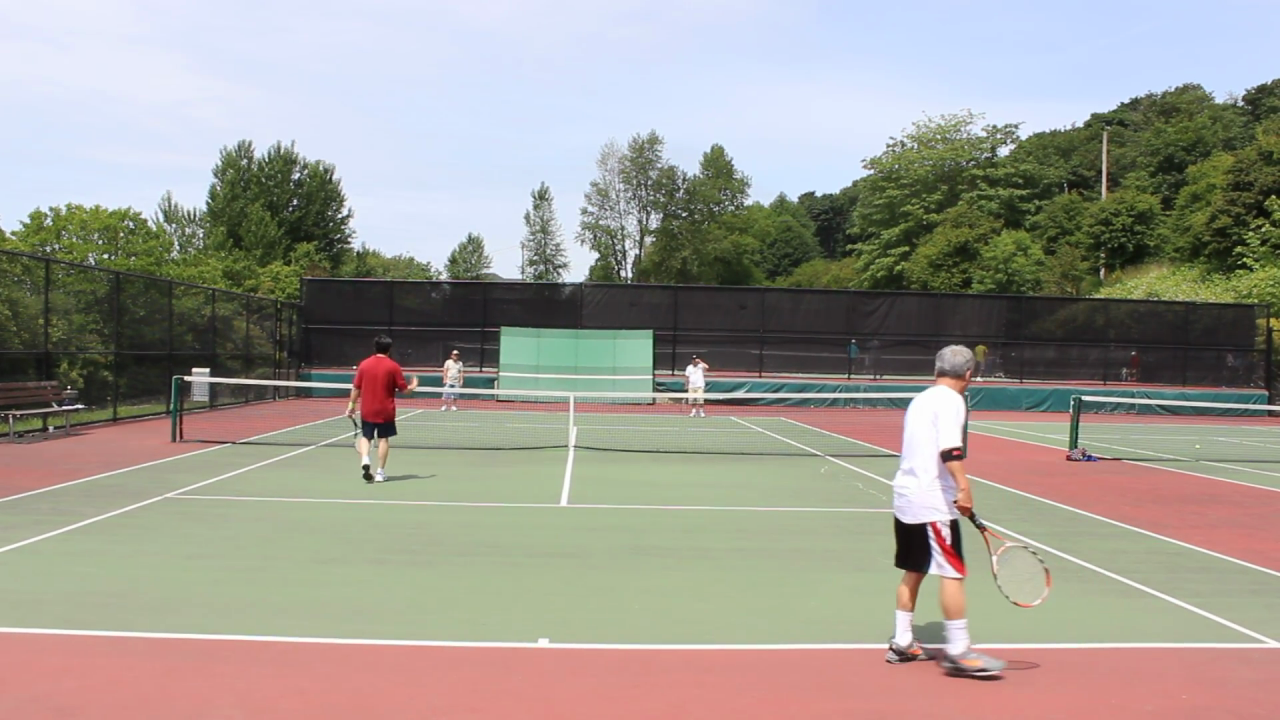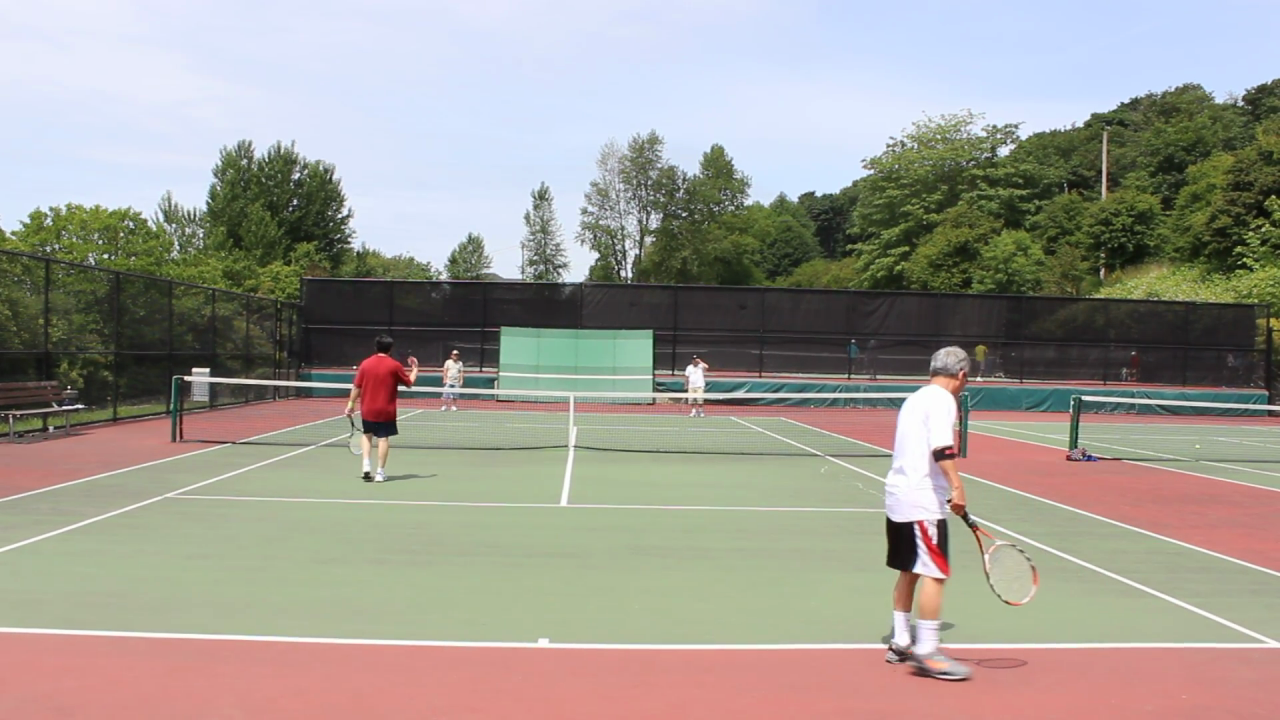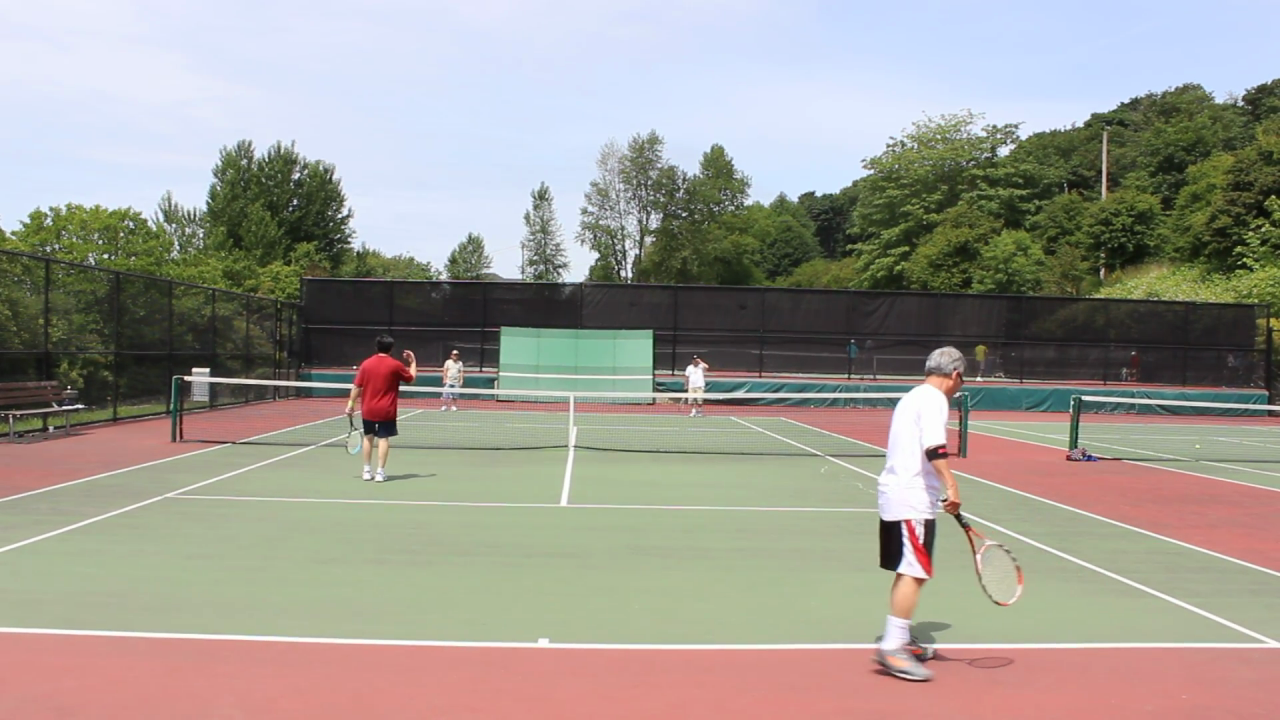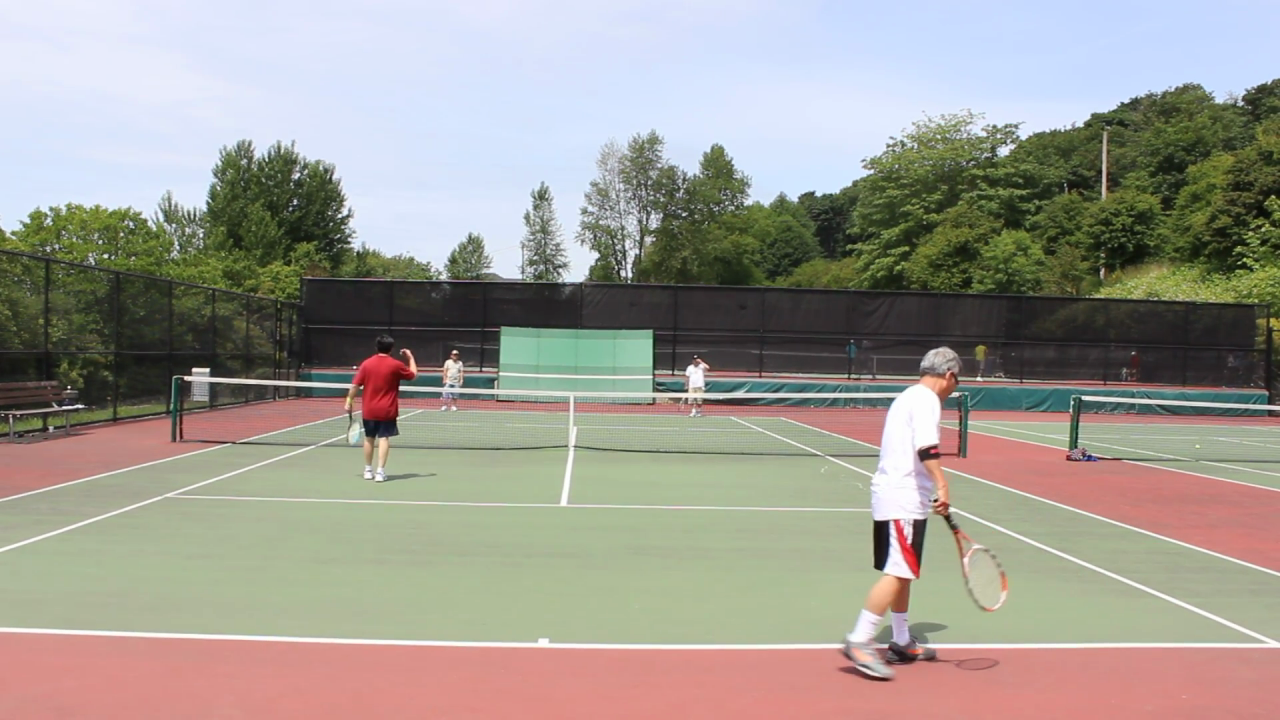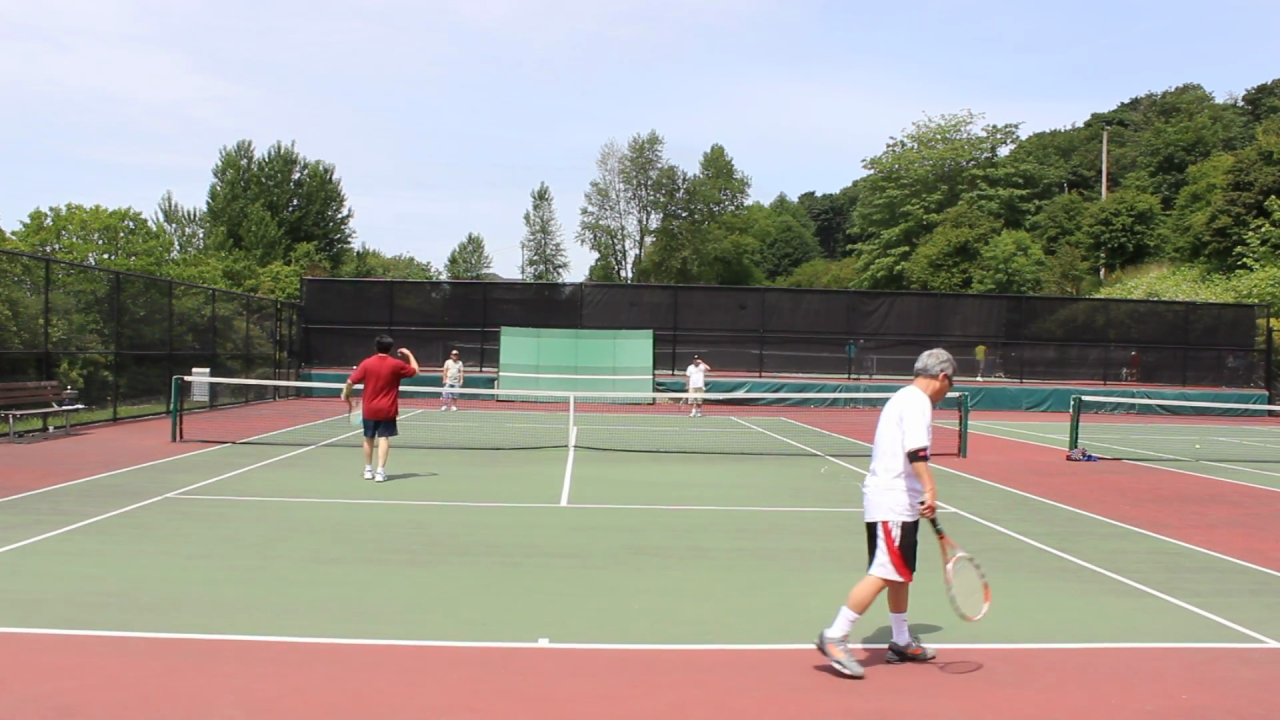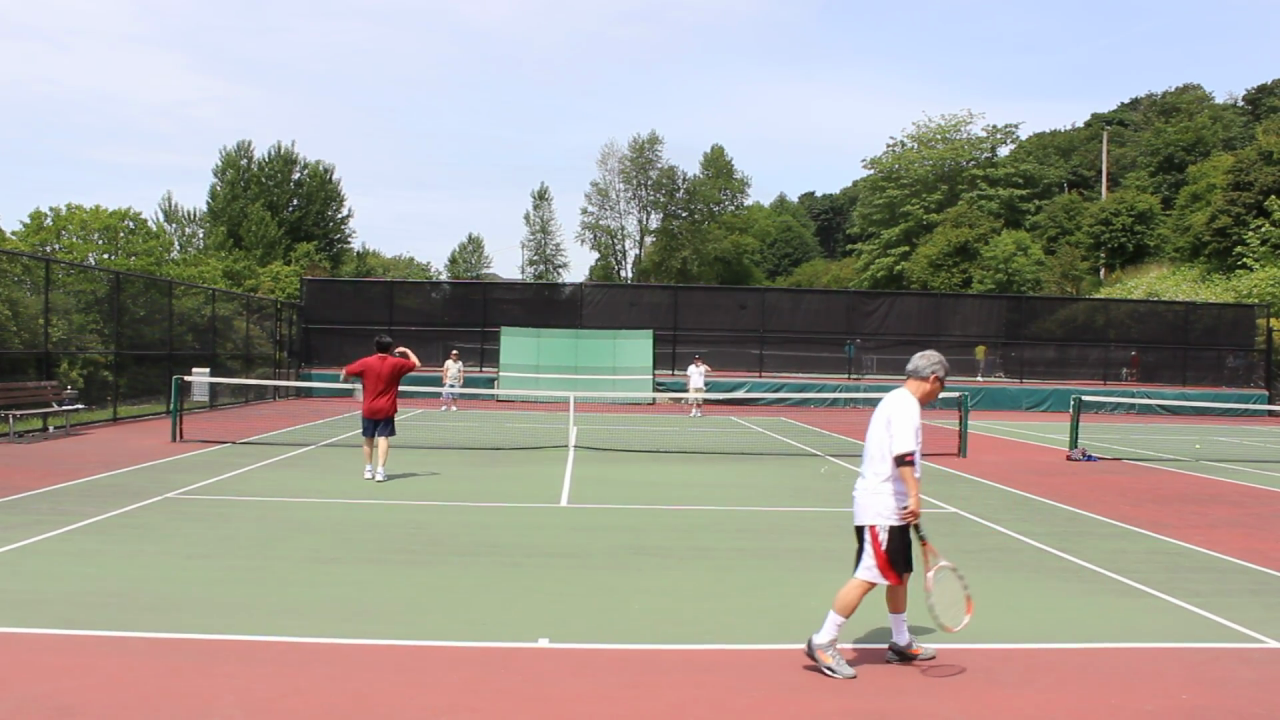
dt=0.1s
person 1, frame 1
left shoulder: (919, 400)
right shoulder: (951, 400)
right elbow: (950, 450)
right wrist: (963, 487)
left hip: (906, 497)
right hip: (932, 501)
left knee: (912, 571)
right knee: (952, 574)
left ankle: (902, 642)
right ankle: (958, 651)
person 1, frame 2
left shoulder: (915, 399)
right shoulder: (942, 399)
right elbow: (942, 448)
right wrist: (956, 487)
left hip: (901, 495)
right hip: (921, 501)
left knee: (910, 572)
right knee: (933, 574)
left ankle: (901, 643)
right ankle: (929, 651)
person 1, frame 3
left shoulder: (910, 398)
right shoulder: (934, 398)
right elbow: (934, 448)
right wrist: (951, 486)
left hip: (895, 495)
right hip: (912, 500)
left knee: (905, 573)
right knee: (914, 573)
left ankle: (899, 643)
right ankle: (893, 650)
person 1, frame 4
left shoulder: (907, 397)
right shoulder: (927, 399)
right elbow: (927, 448)
right wrist: (942, 487)
left hip: (896, 497)
right hip: (903, 501)
left knee: (906, 573)
right knee: (897, 573)
left ankle: (901, 642)
right ankle: (858, 641)
person 1, frame 5
left shoulder: (902, 398)
right shoulder: (917, 400)
right elbow: (916, 451)
left wrist: (921, 491)
right wrist: (929, 489)
left hip: (890, 500)
right hip: (893, 503)
left knee: (899, 575)
right knee: (883, 575)
left ankle: (902, 643)
right ankle: (834, 637)
person 1, frame 6
left shoulder: (896, 401)
right shoulder: (906, 404)
right elbow: (902, 455)
left wrist: (910, 496)
right wrist: (913, 496)
left hip: (888, 504)
right hip: (882, 506)
left knee: (899, 574)
right knee: (867, 576)
left ankle: (902, 643)
right ankle: (822, 643)
